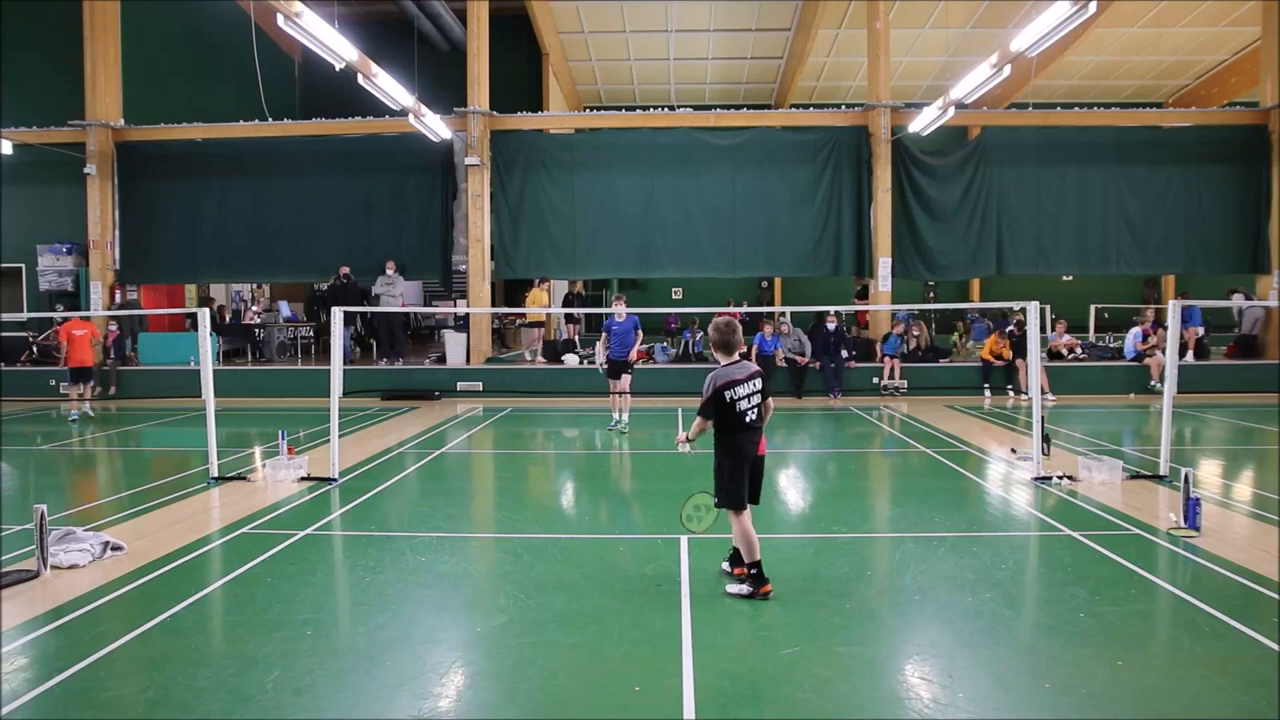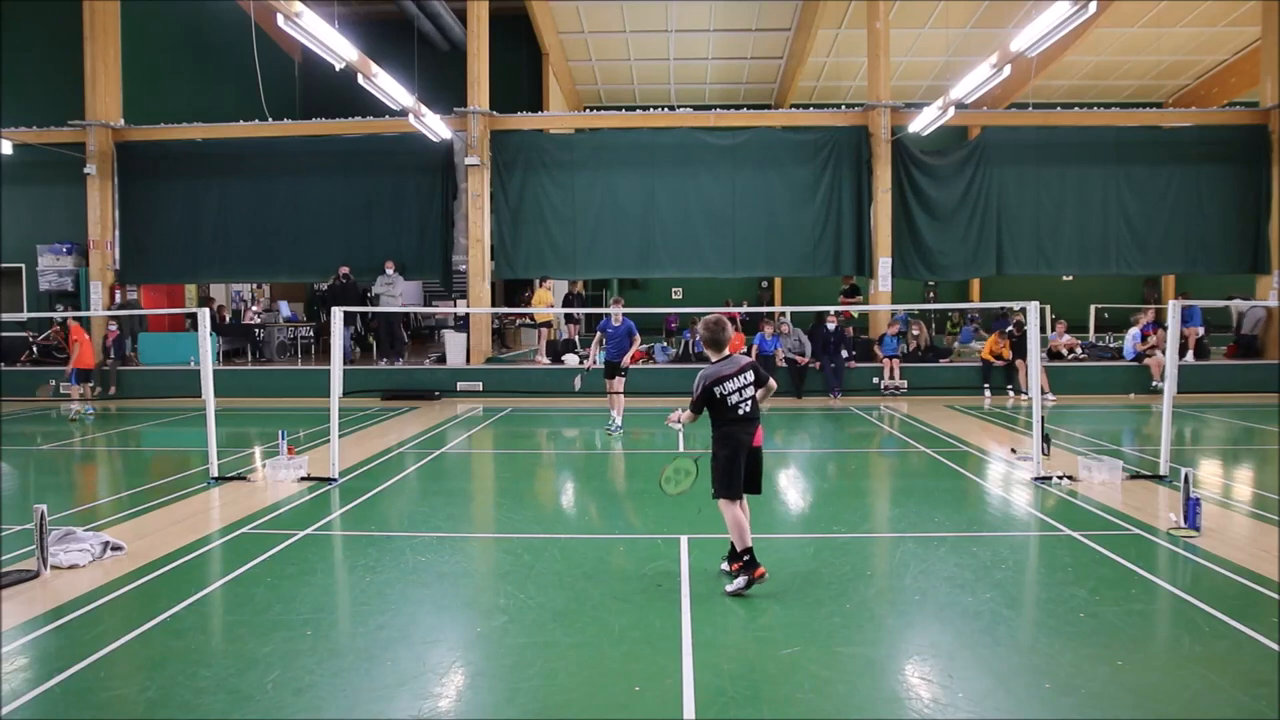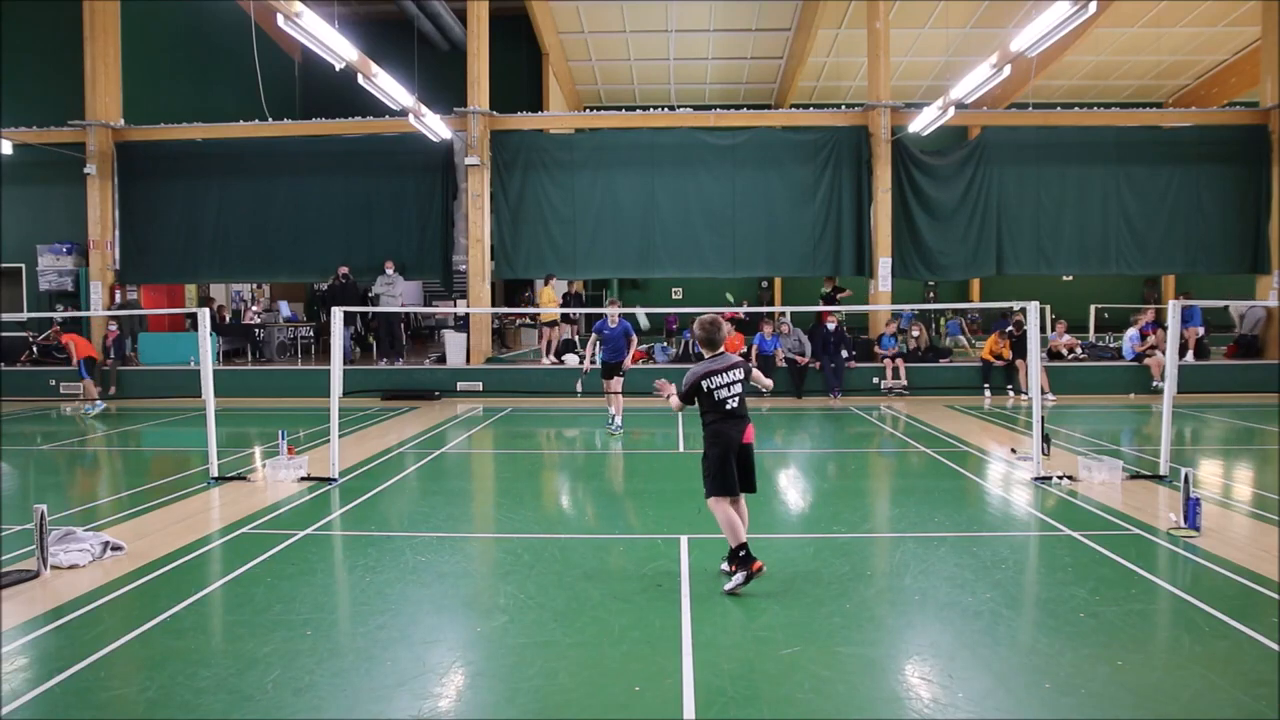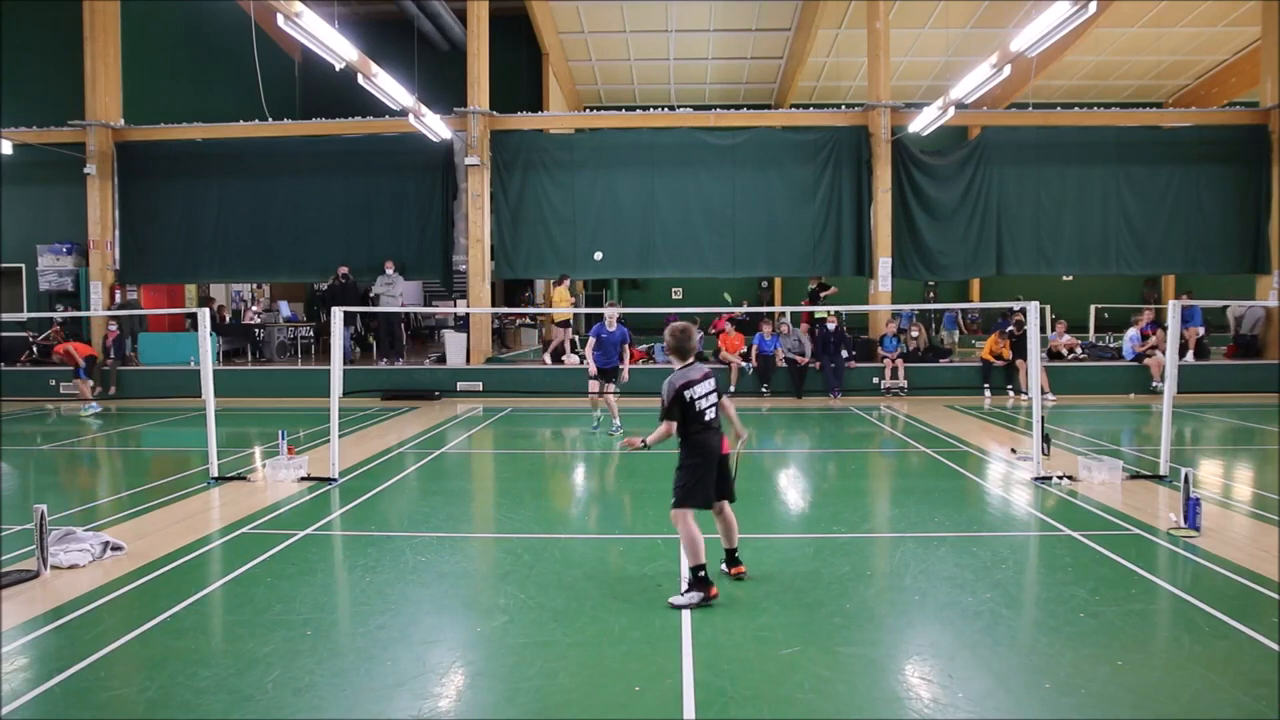
dt=0.4s
person 1, frame 1
left shoulder: (716, 380)
right shoulder: (755, 371)
left elbow: (703, 423)
right elbow: (768, 406)
left wrist: (687, 437)
left hip: (732, 451)
right hip: (756, 446)
left knee: (736, 513)
right knee: (742, 506)
left ankle: (757, 579)
right ankle: (738, 560)
person 1, frame 2
left shoulder: (706, 377)
right shoulder: (748, 363)
left elbow: (692, 415)
right elbow: (771, 387)
left wrist: (677, 418)
left hip: (728, 443)
right hip: (753, 437)
left knee: (728, 503)
right knee: (739, 498)
left ankle: (751, 565)
right ankle: (736, 557)
person 1, frame 3
left shoulder: (696, 374)
right shoulder: (738, 362)
left elbow: (679, 406)
right elbow: (753, 374)
left wrist: (670, 393)
right wrist: (765, 383)
left hip: (719, 440)
right hip: (743, 435)
left knee: (717, 502)
right knee: (736, 497)
left ankle: (746, 560)
right ankle: (736, 558)
person 1, frame 4
left shoulder: (673, 384)
right shoulder: (706, 372)
left elbow: (669, 428)
right elbow: (724, 404)
left wrist: (643, 443)
right wrist: (739, 429)
left hip: (695, 453)
right hip: (718, 446)
left knee: (681, 515)
right knee: (721, 505)
left ankle: (701, 584)
right ankle: (733, 562)
